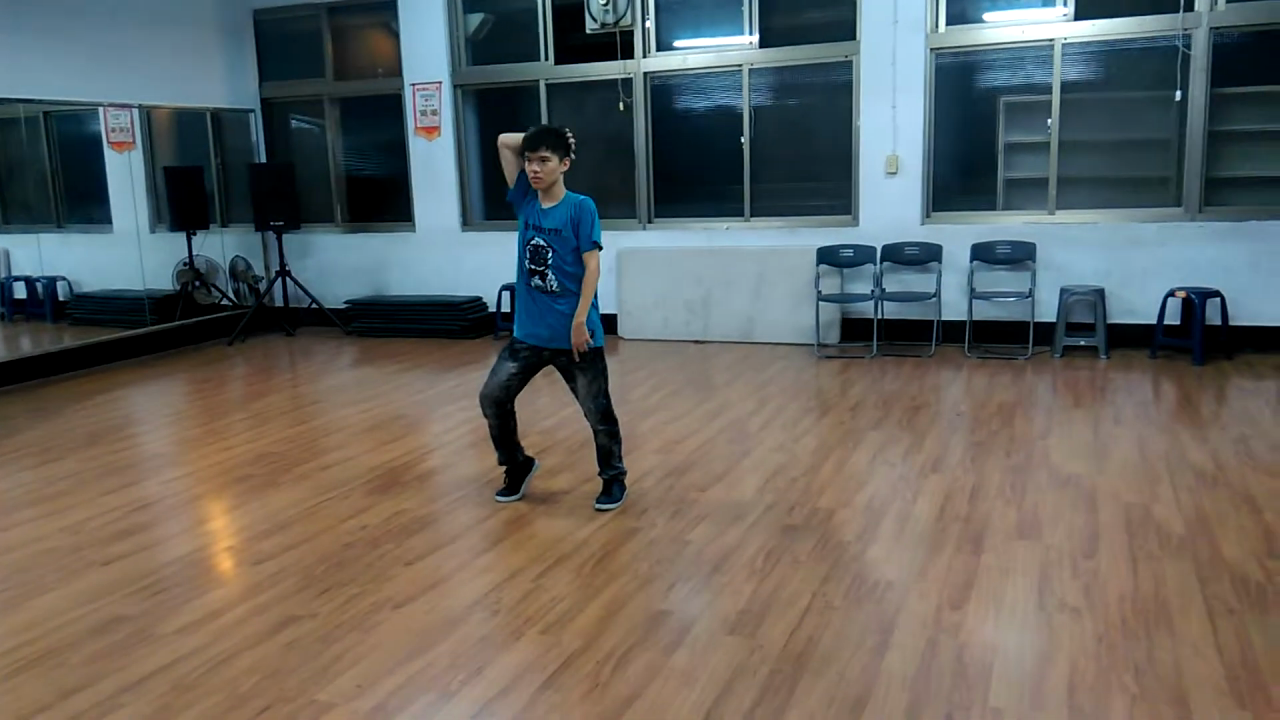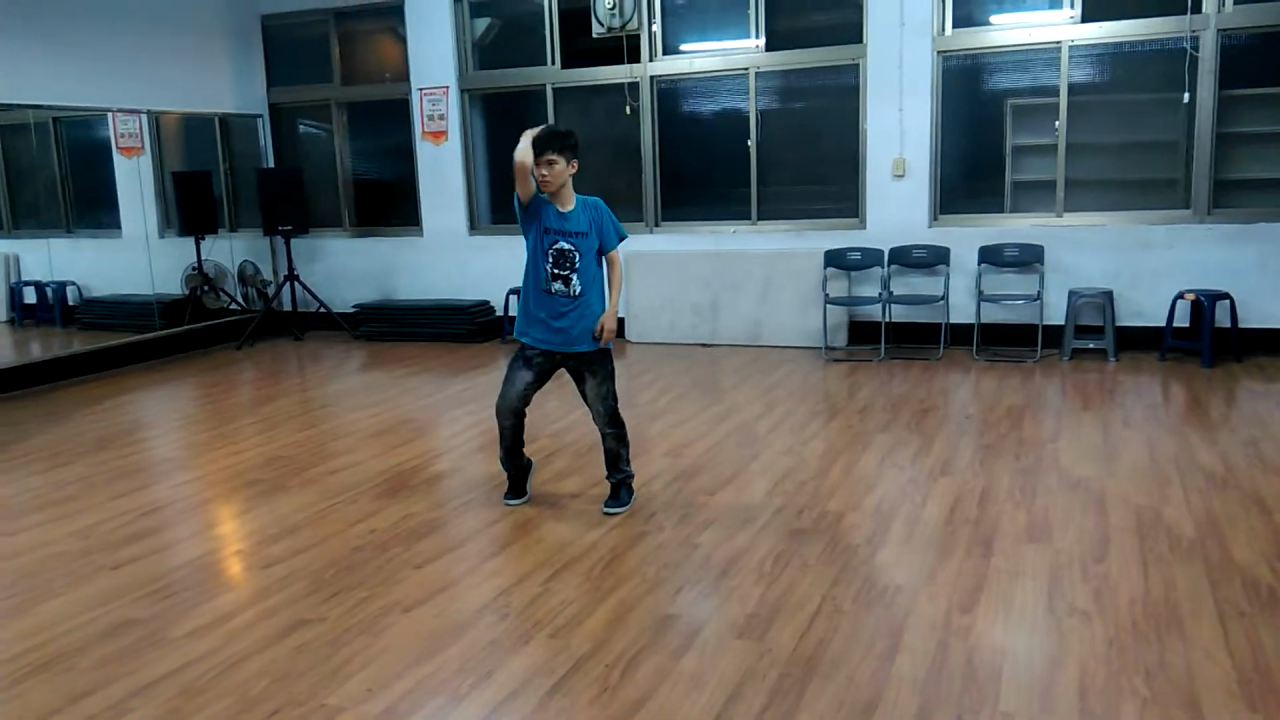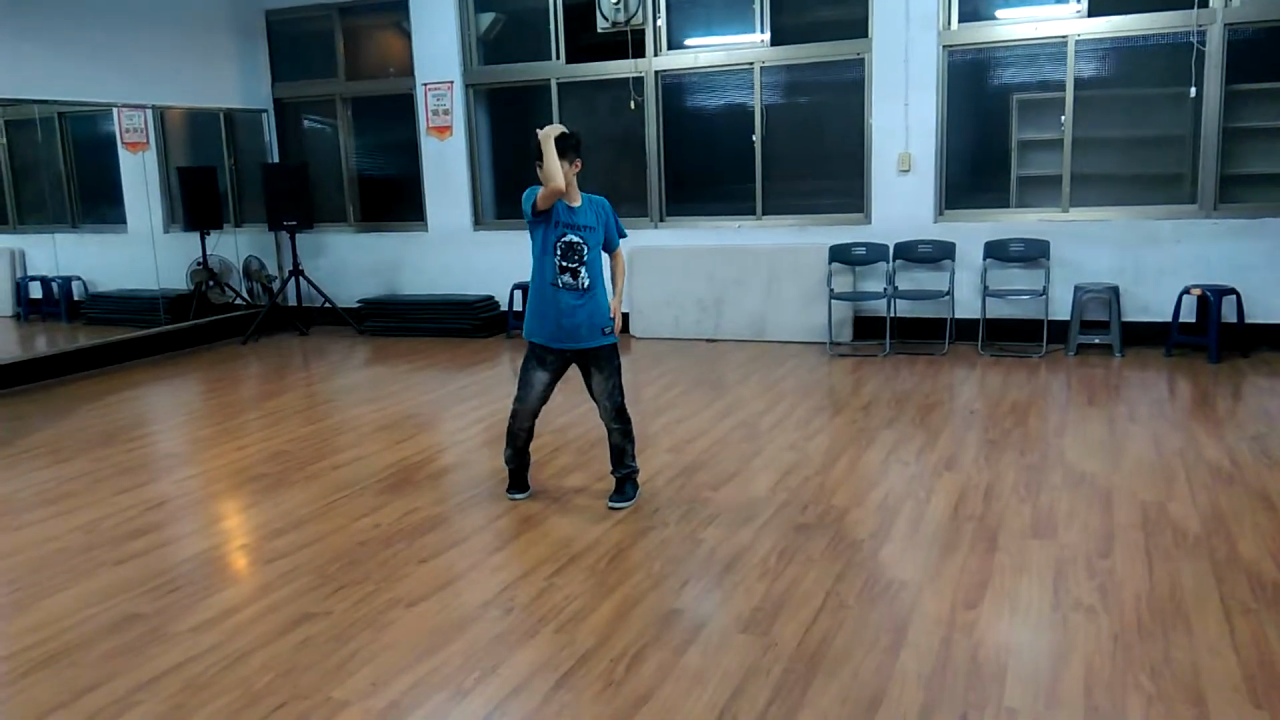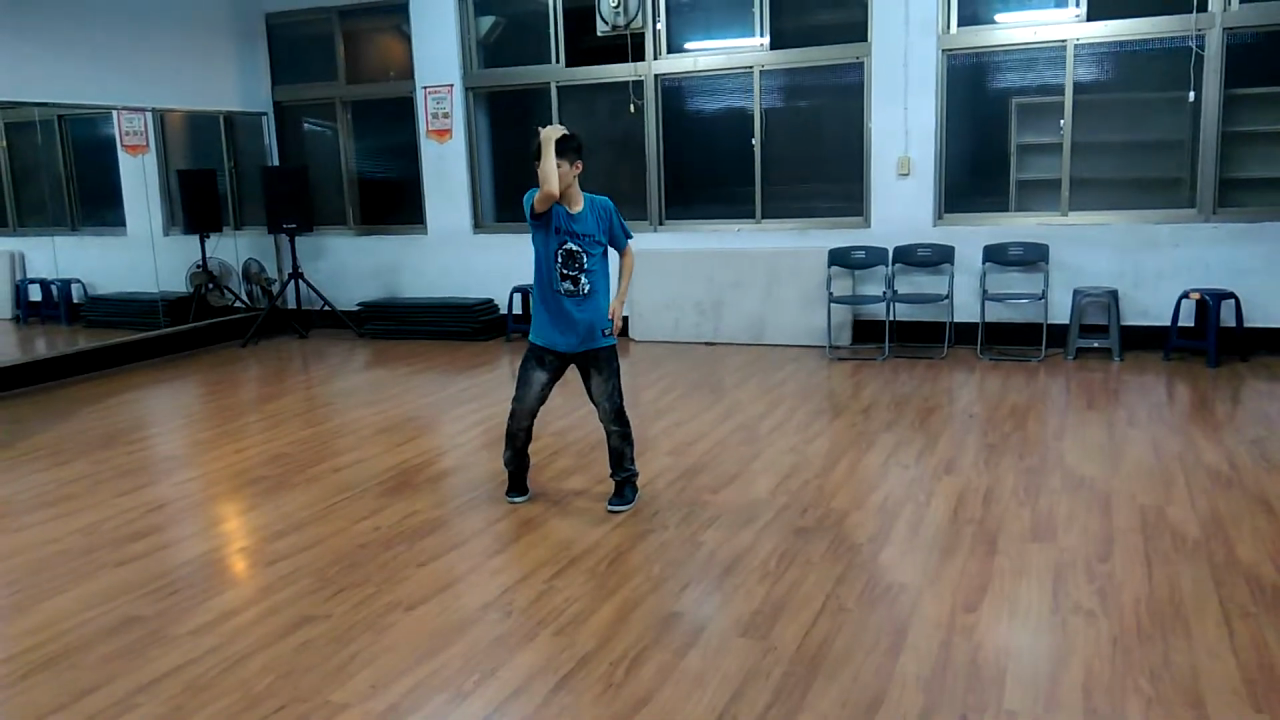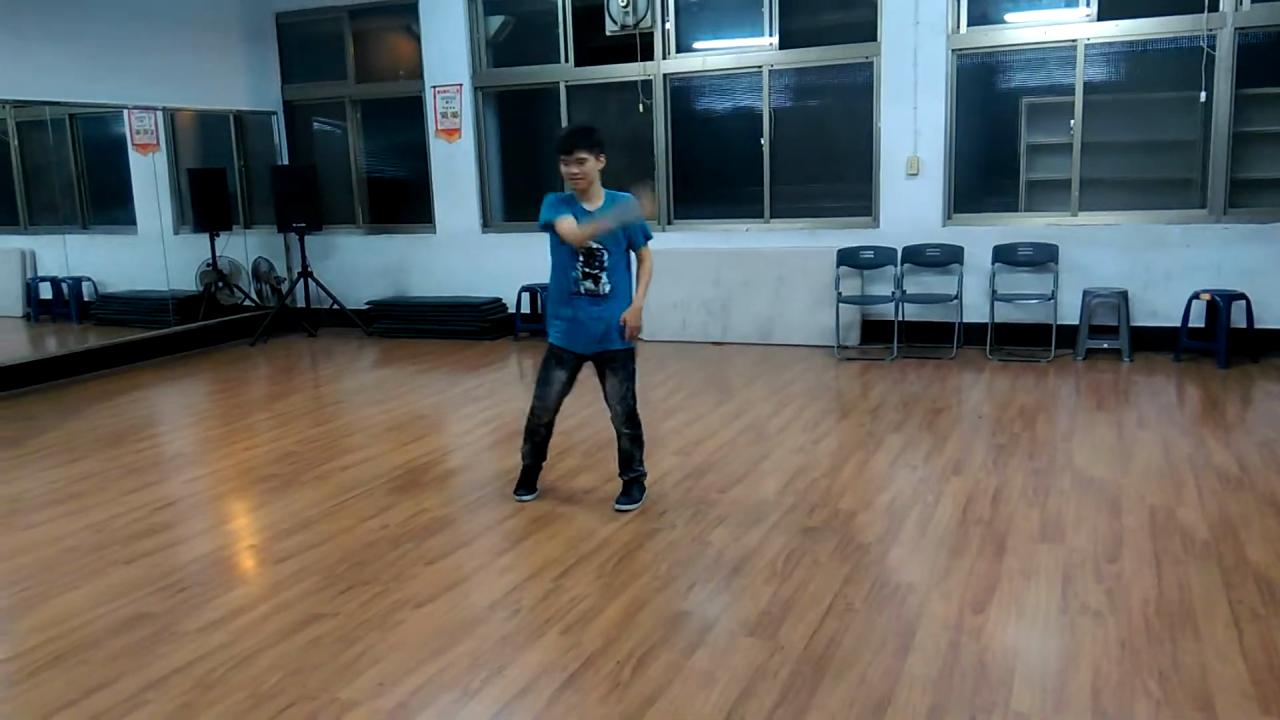
dt=0.3s
person 1, frame 1
left shoulder: (581, 207)
right shoulder: (525, 200)
left elbow: (592, 267)
right elbow: (503, 142)
left wrist: (581, 322)
right wrist: (532, 143)
left hip: (573, 333)
right hip: (529, 332)
left knee: (597, 411)
right knee: (492, 397)
left ankle: (614, 478)
right ankle: (517, 466)
person 1, frame 2
left shoulder: (595, 210)
right shoulder: (532, 207)
left elbow: (614, 261)
right elbow: (521, 165)
left wrist: (611, 311)
right wrist: (529, 136)
left hip: (587, 336)
right hip: (538, 335)
left knee: (605, 413)
right knee: (508, 406)
left ankle: (621, 482)
right ankle: (517, 472)
person 1, frame 3
left shoulder: (600, 208)
right shoulder: (535, 202)
left elbow: (616, 256)
right elbow: (556, 188)
left wrist: (616, 300)
right wrist: (546, 139)
left hip: (595, 331)
right hip: (547, 333)
left knee: (612, 409)
right knee: (524, 408)
left ankle: (626, 476)
right ankle: (517, 470)
person 1, frame 4
left shoulder: (603, 208)
right shoulder: (536, 205)
left elbow: (626, 253)
right elbow: (550, 192)
left wrist: (619, 300)
right wrist: (547, 141)
left hip: (595, 333)
right hip: (548, 334)
left knee: (611, 412)
right knee: (522, 410)
left ankle: (625, 480)
right ankle: (516, 474)
person 1, frame 5
left shoulder: (624, 204)
right shoulder: (554, 205)
left elbow: (644, 258)
right elbow: (575, 235)
left wrist: (637, 306)
right wrist: (624, 214)
left hip: (614, 331)
right hip: (567, 330)
left knee: (623, 412)
right knee: (542, 409)
left ankle: (634, 480)
right ankle: (530, 470)
